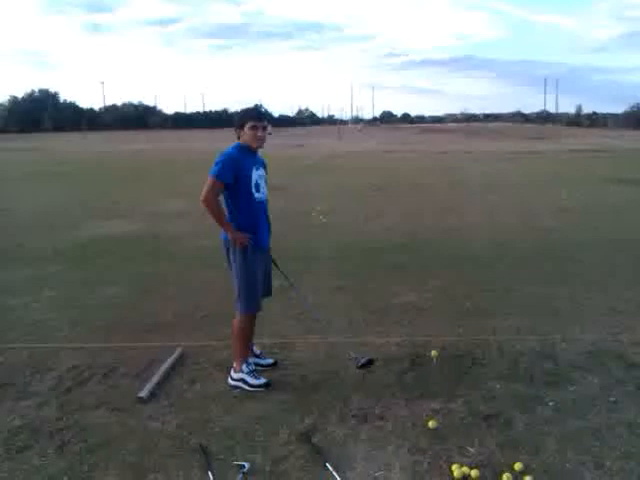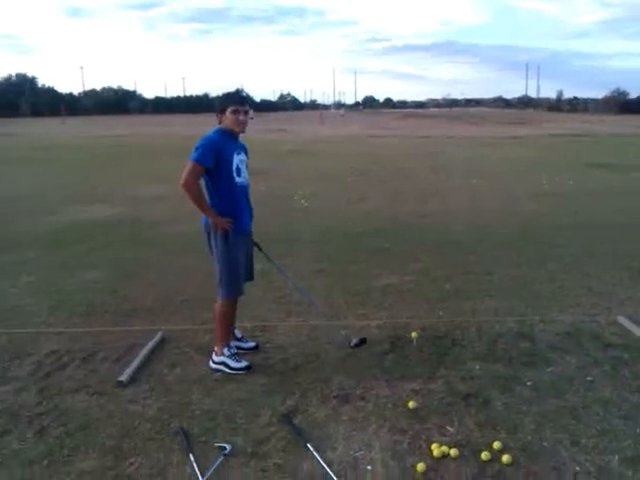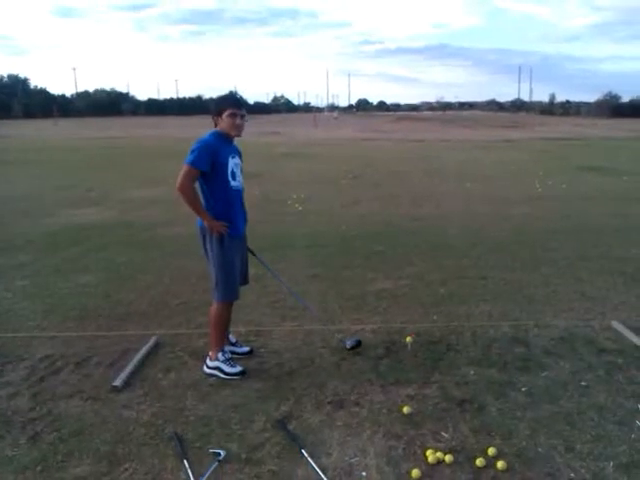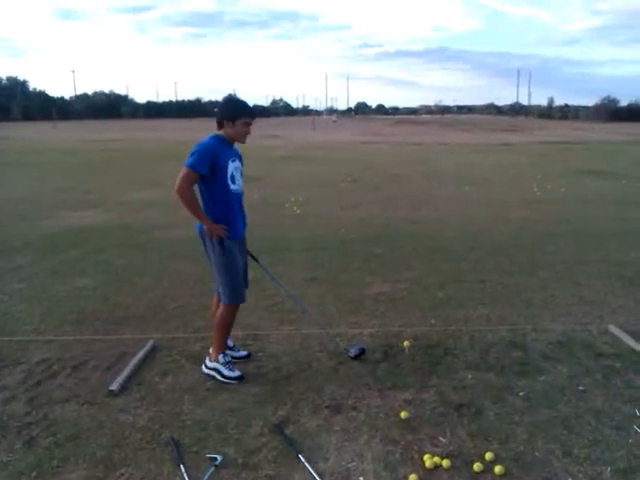
dt=0.4s
person 1, frame 1
left shoulder: (259, 161)
right shoulder: (231, 157)
right elbow: (208, 196)
right wrist: (231, 231)
left hip: (260, 241)
right hip: (243, 244)
left knee: (254, 302)
right knee: (246, 306)
left ankle: (249, 351)
right ankle: (239, 369)
person 1, frame 2
left shoulder: (239, 146)
right shoulder: (212, 142)
right elbow: (188, 181)
right wrist: (212, 216)
left hip: (242, 225)
right hip: (225, 228)
left knee: (236, 286)
right knee: (228, 290)
left ankle: (230, 335)
right ankle: (221, 352)
person 1, frame 3
left shoulder: (233, 149)
right shoulder: (207, 145)
right elbow: (183, 184)
right wrist: (208, 219)
left hip: (236, 229)
right hip: (220, 232)
left knee: (231, 290)
right knee: (224, 294)
left ankle: (224, 339)
right ankle: (215, 357)
person 1, frame 4
left shoulder: (234, 153)
right shoulder: (207, 149)
right elbow: (181, 187)
right wrist: (207, 223)
left hip: (235, 232)
right hip: (219, 235)
left knee: (224, 292)
right knee: (232, 297)
left ankle: (222, 344)
right ankle: (214, 358)
